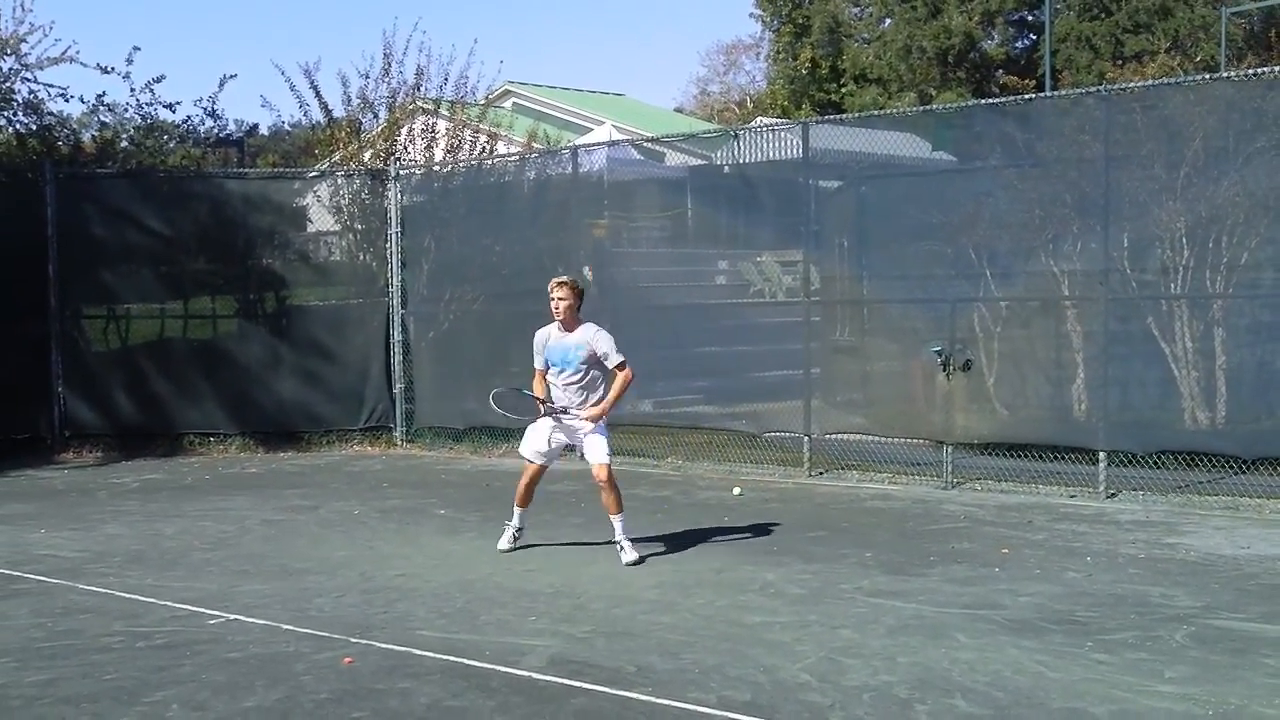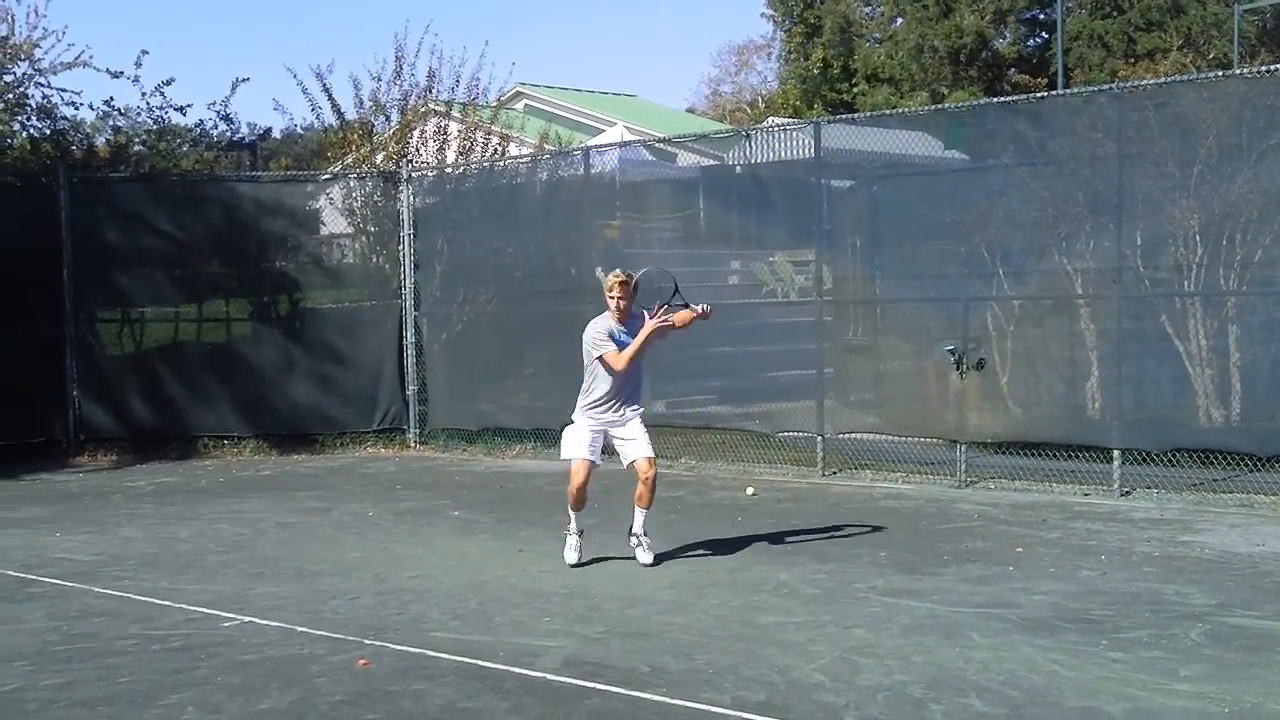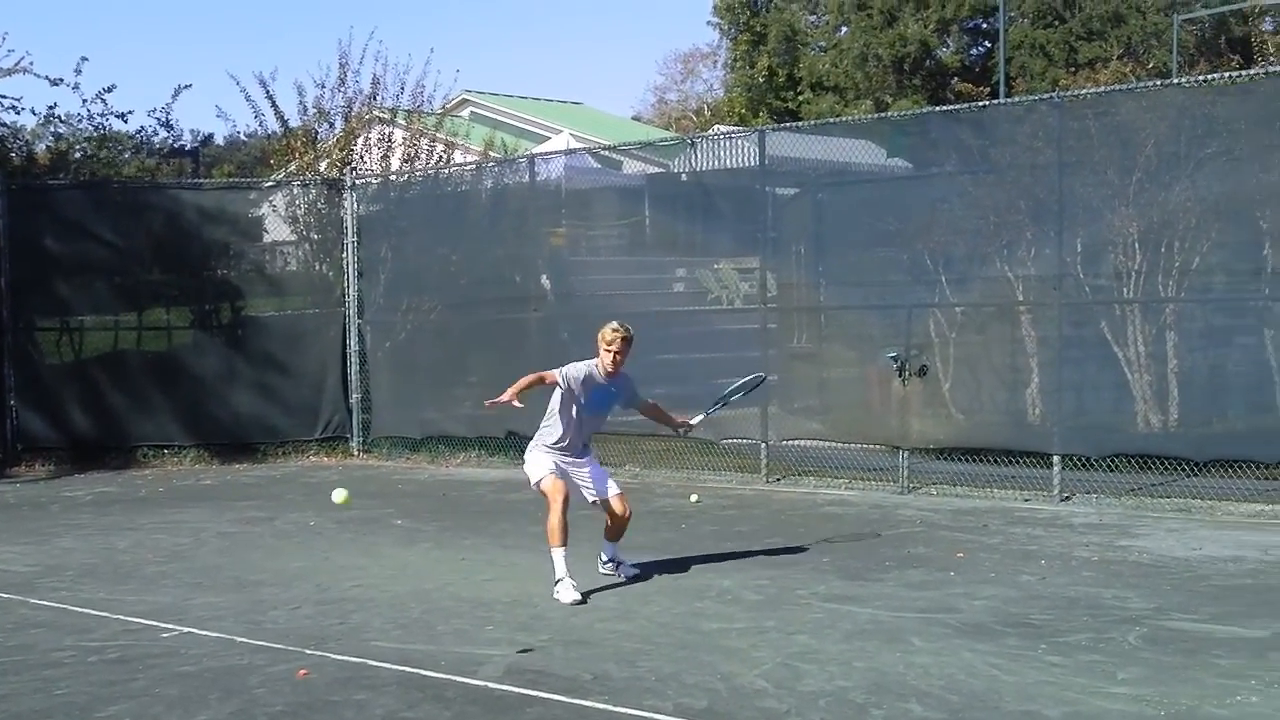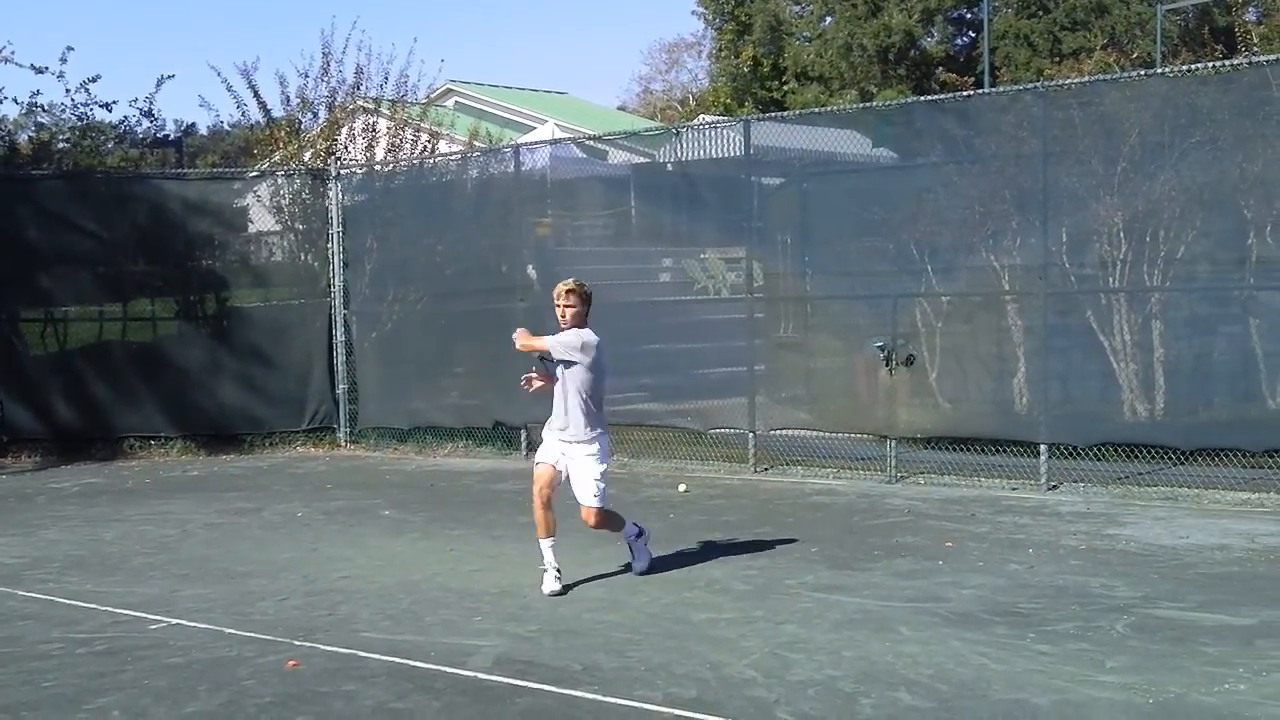
dt=0.4s
person 1, frame 1
left shoulder: (596, 336)
right shoulder: (542, 336)
left elbow: (625, 373)
right elbow: (540, 377)
left wrist: (604, 406)
right wrist: (540, 401)
left hip: (590, 419)
right hip: (555, 416)
left knee: (603, 476)
right knee: (530, 474)
left ankle: (621, 539)
right ankle: (516, 526)
person 1, frame 2
left shoulder: (640, 319)
right shoulder: (596, 329)
left elbow: (678, 318)
right elbow: (619, 365)
left wrist: (697, 312)
right wrist: (645, 332)
left hip: (628, 414)
right hip: (591, 416)
left knee: (647, 473)
right knee: (579, 482)
left ankle: (638, 534)
right ankle: (573, 530)
person 1, frame 3
left shoulder: (623, 383)
right shoulder: (579, 372)
left elbow: (645, 407)
right elbow: (542, 377)
left wrist: (675, 423)
right wrist: (512, 392)
left hip: (581, 456)
right hip: (545, 453)
left knee: (621, 512)
right knee: (559, 498)
left ankle: (609, 559)
right ankle: (562, 579)
person 1, frame 4
left shoulder: (583, 340)
right shoulder: (572, 341)
left elbow: (525, 343)
left wrist: (521, 334)
right wrist: (546, 379)
left hip: (586, 442)
right hip: (557, 435)
left knee: (592, 518)
right knee: (541, 489)
left ankle: (634, 533)
right ankle: (551, 567)
